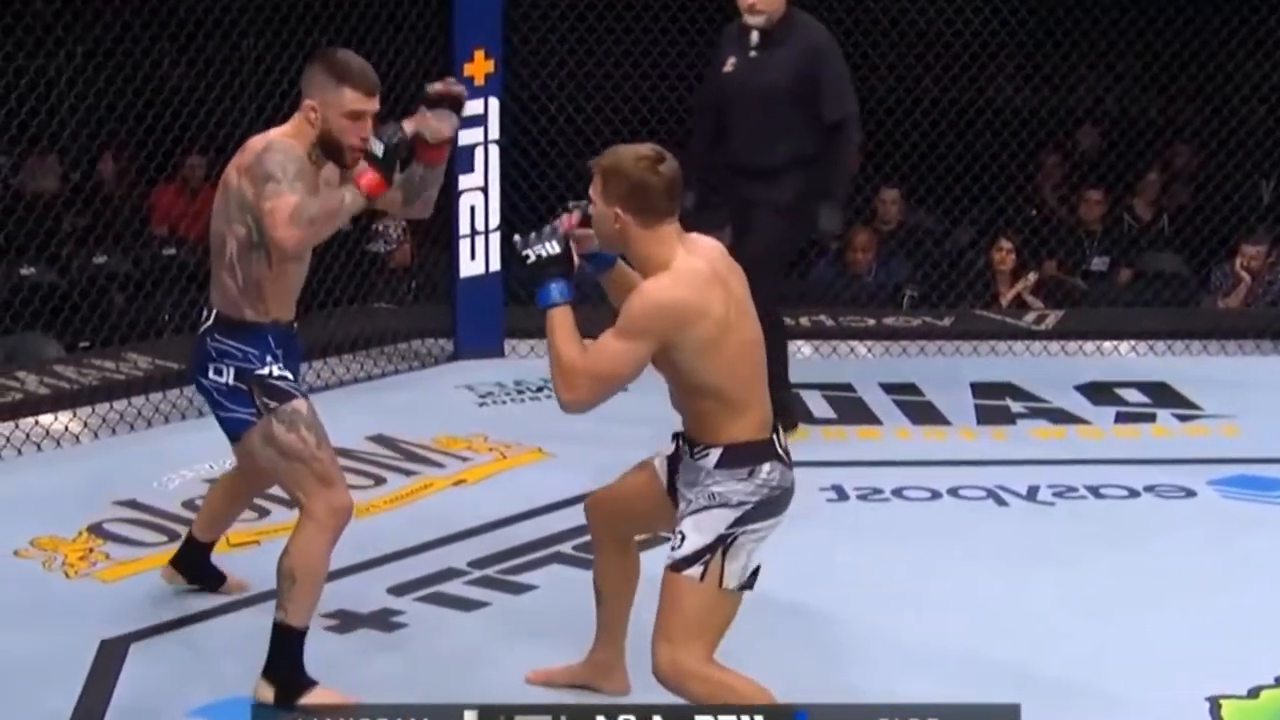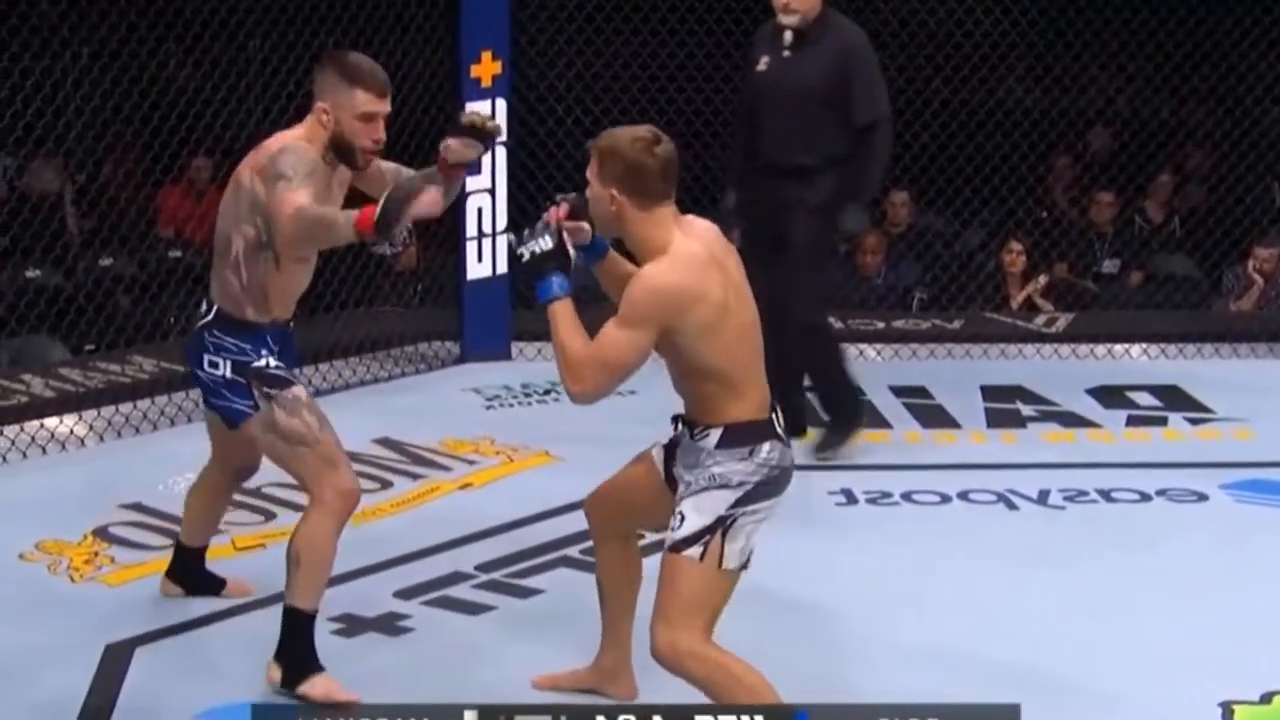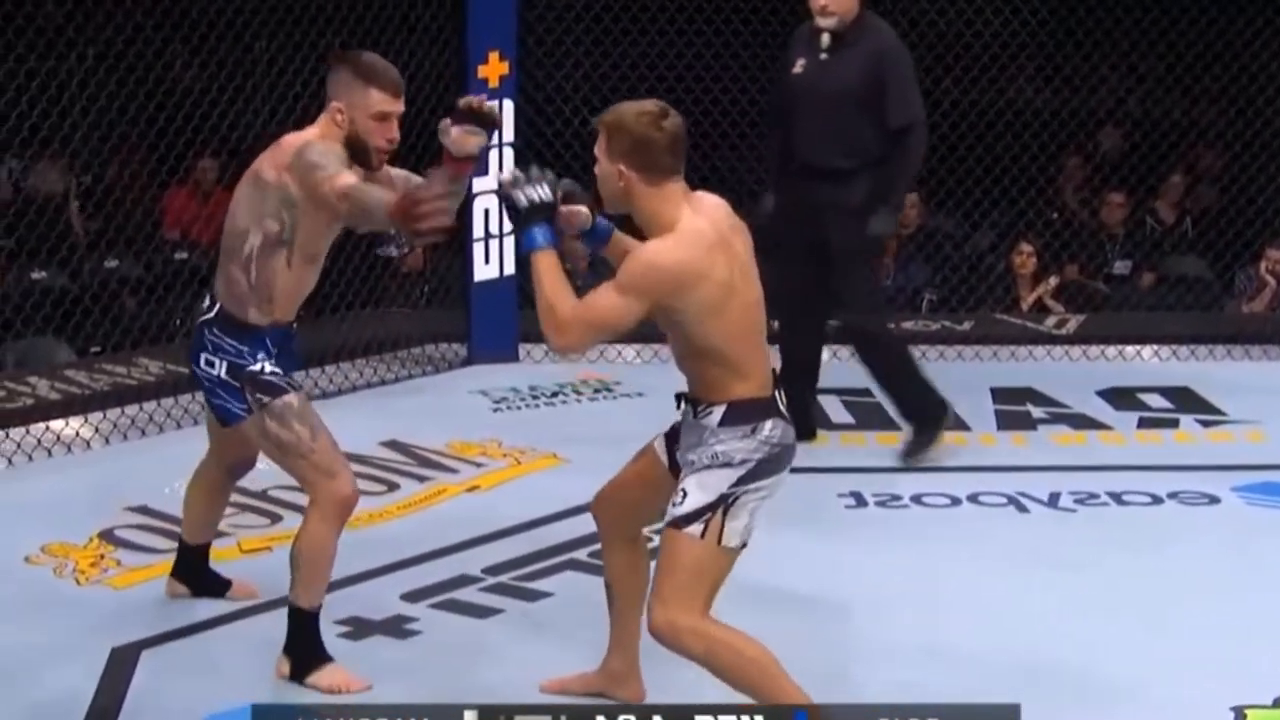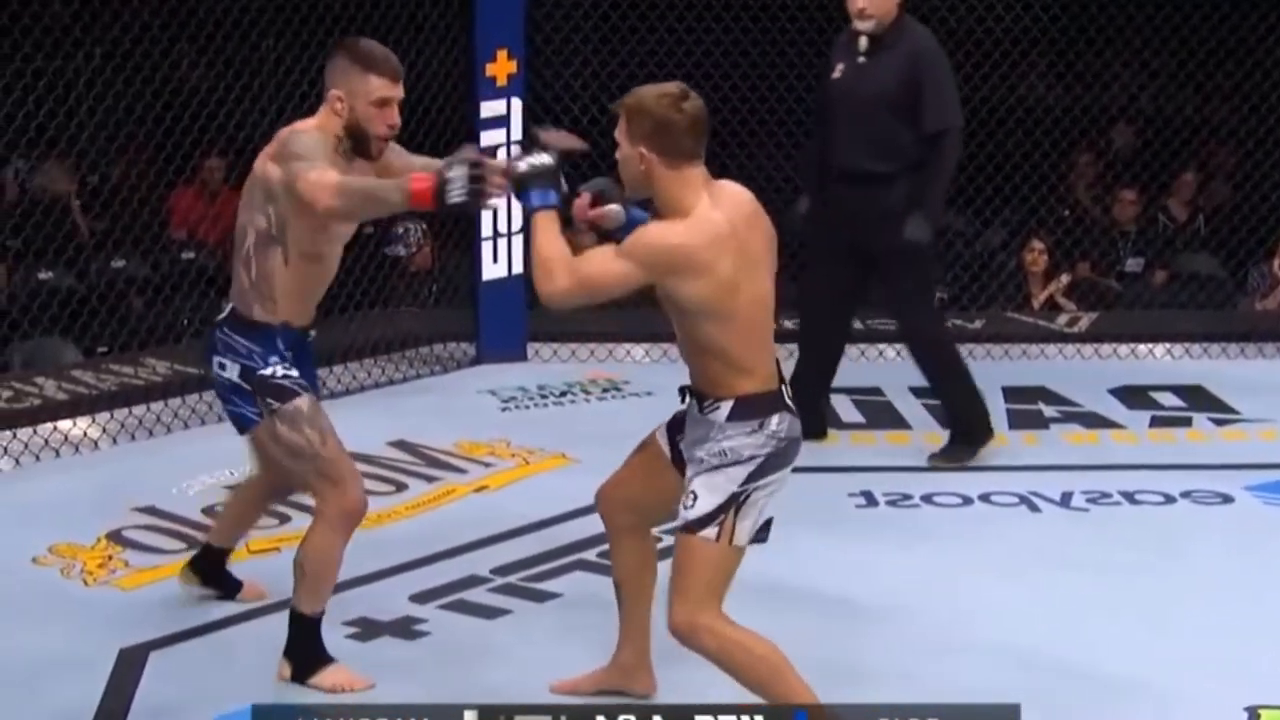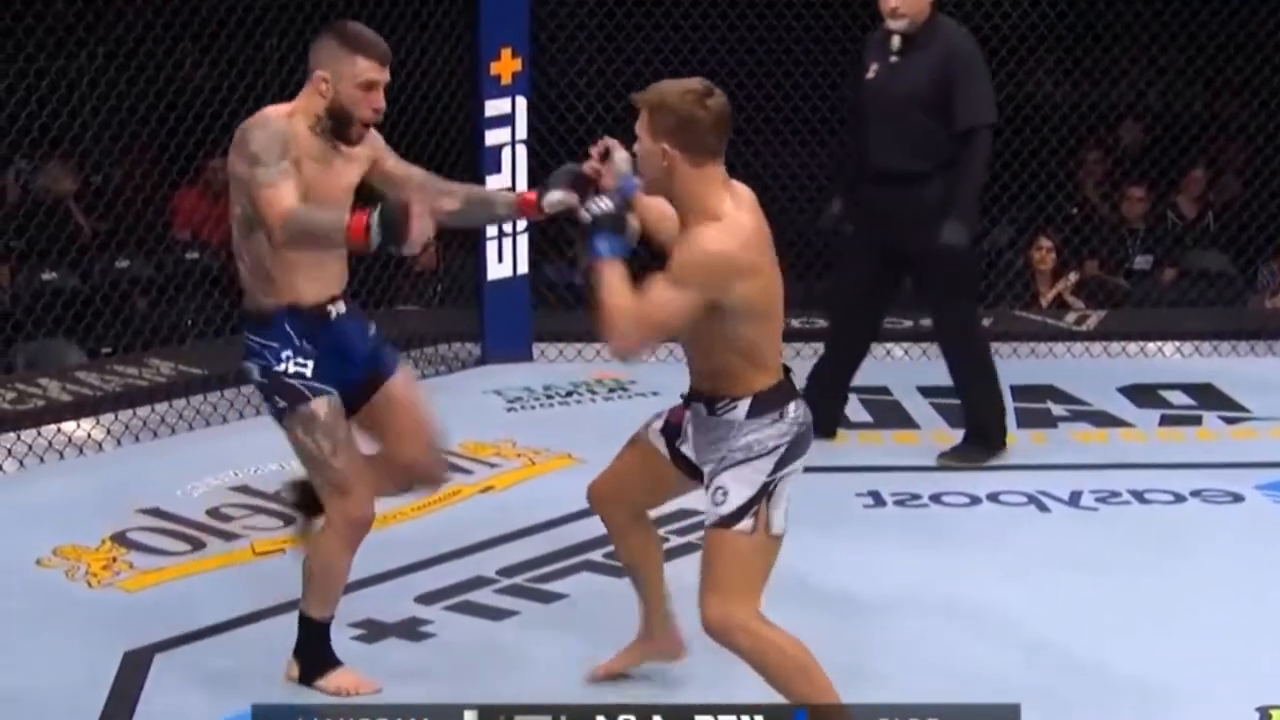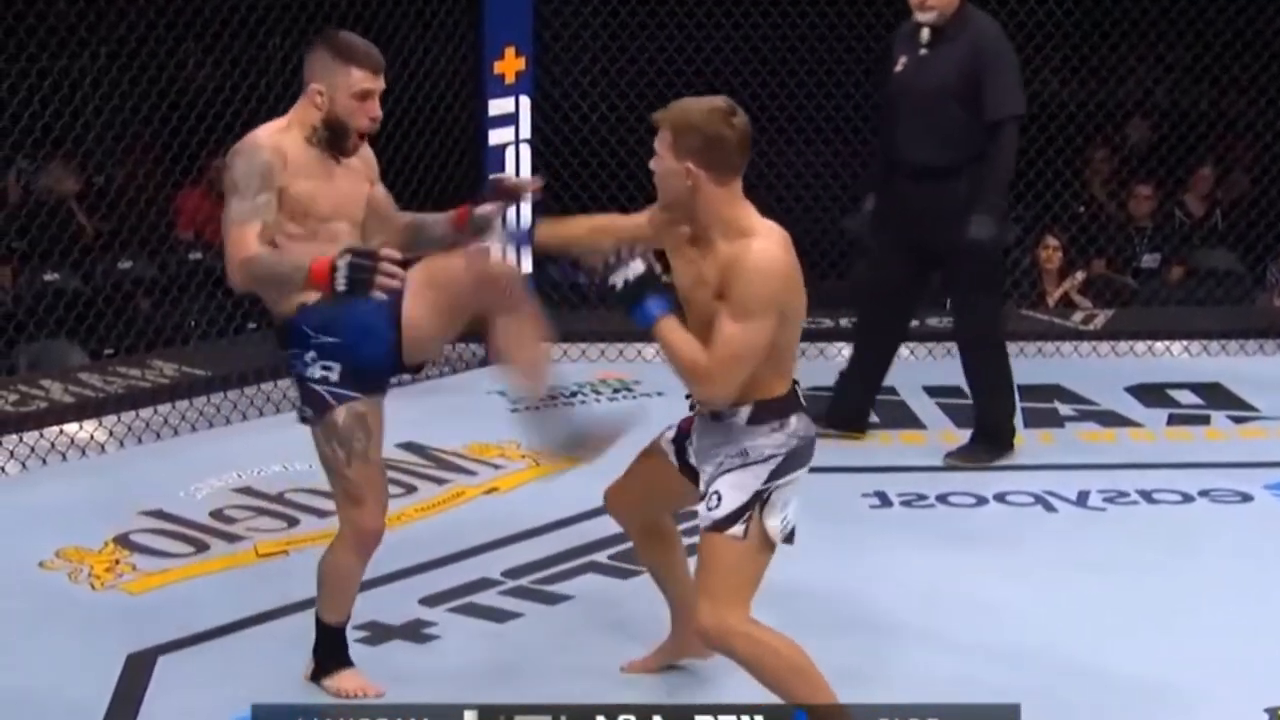
dt=0.1s
person 1, frame 1
left shoulder: (328, 157)
right shoulder: (275, 156)
left elbow: (416, 202)
right elbow: (290, 235)
left wrist: (430, 144)
right wrist: (371, 173)
left hip: (255, 343)
right hip: (243, 353)
left knee: (257, 471)
right knee: (329, 503)
left ankle: (189, 564)
right ankle: (283, 676)
person 1, frame 2
left shoulder: (338, 158)
right shoulder: (289, 157)
left elbow: (425, 196)
right elbow: (299, 222)
left wrist: (454, 157)
right wrist: (371, 222)
left hip: (246, 341)
right hip: (238, 348)
left knee: (232, 467)
right knee: (336, 489)
left ankle: (185, 571)
right ankle: (293, 660)
person 1, frame 3
left shoulder: (353, 158)
right shoulder: (306, 152)
left elbow: (430, 199)
right elbow: (354, 200)
left wrist: (459, 153)
right wrist: (417, 205)
left hip: (253, 342)
right hip: (241, 348)
left knee: (228, 462)
right knee: (335, 490)
left ankle: (189, 570)
right ankle: (303, 653)
person 1, frame 4
left shoulder: (366, 151)
right shoulder: (302, 145)
left elbow: (438, 178)
right elbow: (330, 199)
left wrist: (476, 174)
right wrist: (430, 191)
left hip: (284, 343)
right hip: (256, 349)
left knee: (280, 476)
right knee: (344, 499)
left ankle: (208, 566)
right ankle: (302, 655)
person 1, frame 5
left shoulder: (363, 143)
right shoulder: (268, 130)
left elbow: (438, 197)
right elbow: (280, 221)
left wrist: (531, 200)
right wrist: (368, 227)
left hip: (342, 323)
right hip: (285, 340)
left knee: (424, 466)
right knee: (353, 509)
left ankle: (315, 492)
right ankle: (312, 658)
person 1, frame 6
left shoulder: (357, 155)
right shoulder: (260, 154)
left elbow: (402, 237)
right elbow: (243, 267)
left wrist: (476, 216)
right wrist: (336, 271)
left hip: (384, 316)
right hip: (326, 342)
left knee: (485, 274)
right knee: (365, 519)
right ankle: (327, 659)
person 2, frame 1
left shoulder: (667, 295)
right shoulder: (700, 250)
left elbow: (576, 392)
left wrist: (553, 286)
right wrist: (601, 261)
left hip: (738, 479)
right hip: (711, 456)
left knee: (679, 661)
right knee: (605, 515)
right ankle: (605, 665)
person 2, frame 2
left shoulder: (668, 279)
right shoulder: (694, 233)
left elbow: (584, 381)
left wrist: (551, 280)
right wrist: (591, 248)
left hip: (738, 460)
right hip: (709, 440)
left knee: (677, 642)
right knee: (605, 513)
right ankle: (612, 670)
person 2, frame 3
left shoulder: (667, 257)
right shoulder: (708, 208)
left elbow: (566, 333)
left wrist: (538, 232)
right wrist: (595, 230)
left hip: (740, 438)
right hip: (713, 419)
left knee: (677, 620)
right knee: (614, 514)
left ankle: (807, 709)
right ankle: (621, 671)
person 2, frame 4
left shoulder: (675, 242)
right shoulder: (732, 198)
left elbow: (557, 287)
left wrist: (541, 196)
right wrist: (627, 224)
left hip: (746, 432)
right hip: (714, 413)
left knee: (694, 619)
right knee: (618, 504)
right ankle: (631, 665)
person 2, frame 5
left shoulder: (718, 244)
right shoulder: (726, 195)
left elbow: (624, 337)
left wrist: (605, 244)
right wrist: (624, 187)
left hip: (758, 427)
right hip: (709, 409)
left knee: (729, 614)
right knee: (612, 497)
right ankle: (656, 632)
person 2, frame 6
left shoulder: (759, 261)
right shoulder: (684, 217)
left elbow: (714, 384)
right elbow: (617, 232)
left wrist: (651, 307)
right wrist: (533, 232)
left hip: (763, 437)
right hip: (717, 422)
left knee: (721, 619)
right knee: (628, 505)
right ankle: (685, 634)
person 3, frame 1
left shoulder: (813, 43)
right shoulder: (731, 41)
left elbow: (845, 126)
right elbow: (708, 120)
left wrist: (833, 201)
right wrist: (696, 187)
left hip: (788, 195)
right hip: (735, 191)
left knee: (752, 296)
right knee: (746, 297)
left ankle: (773, 411)
right ankle: (773, 409)
person 3, frame 2
left shoulder: (846, 43)
right shoulder: (765, 40)
left elbow: (875, 129)
left wrist: (856, 203)
right wrist: (738, 186)
left hip: (818, 196)
right hip: (767, 191)
left knee: (797, 304)
right knee: (765, 305)
left ankle: (844, 409)
right ankle: (786, 415)
person 3, frame 3
left shoulder: (882, 46)
right shoulder: (803, 42)
left elbow: (910, 134)
left wrist: (888, 207)
right wrist: (775, 186)
left hip: (856, 201)
right hip: (802, 196)
left knee: (860, 314)
right knee: (795, 310)
left ankle: (926, 412)
right ankle: (795, 419)
person 3, frame 4
left shoulder: (920, 50)
right shoulder: (844, 47)
left elbow: (946, 139)
left wrist: (924, 213)
right wrist: (813, 192)
left hip: (895, 206)
right hip: (842, 200)
left knee: (917, 319)
right knee: (820, 311)
left ankle: (971, 425)
right ankle: (806, 417)
person 3, frame 5
left shoulder: (955, 48)
right shoulder: (878, 46)
left elbow: (977, 139)
left wrist: (960, 215)
right wrist: (845, 192)
left hip: (934, 206)
right hip: (878, 202)
left knee: (955, 321)
right knee: (851, 308)
left ankle: (987, 432)
right ankle: (821, 414)
person 3, frame 6
left shoulder: (984, 40)
right shoulder: (906, 39)
left elbow: (1005, 131)
left wrist: (987, 208)
right wrist: (877, 188)
left hip: (960, 202)
right hip: (907, 196)
left knee: (976, 318)
right knee: (880, 305)
left ankle: (994, 433)
right ankle: (848, 410)
